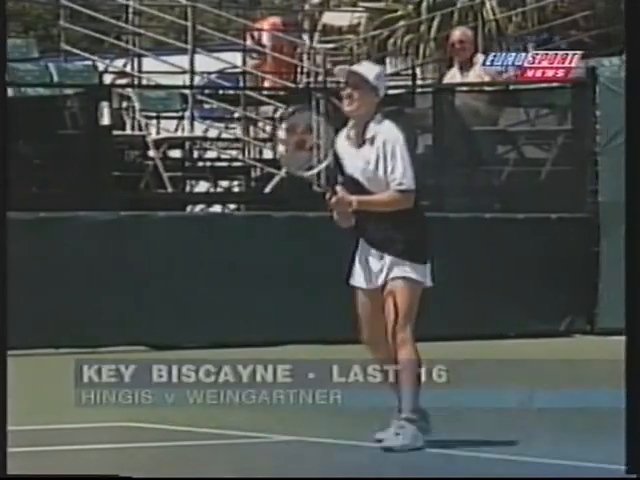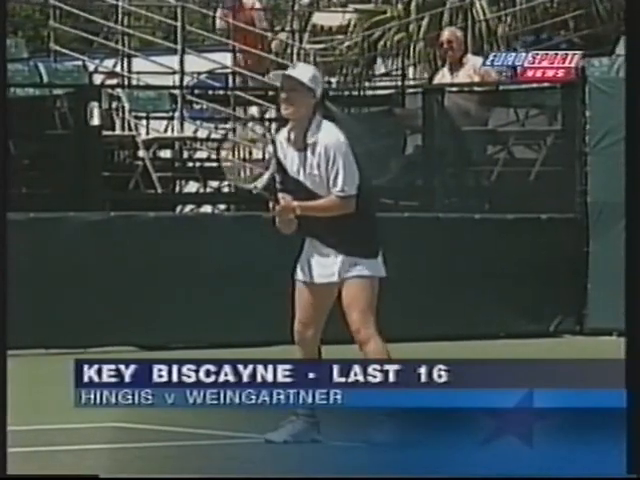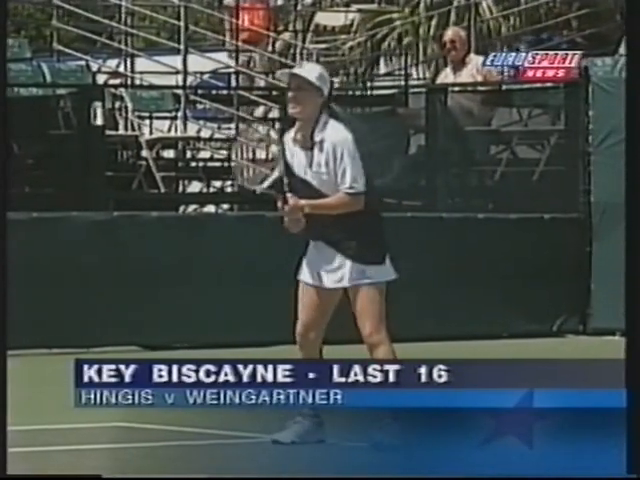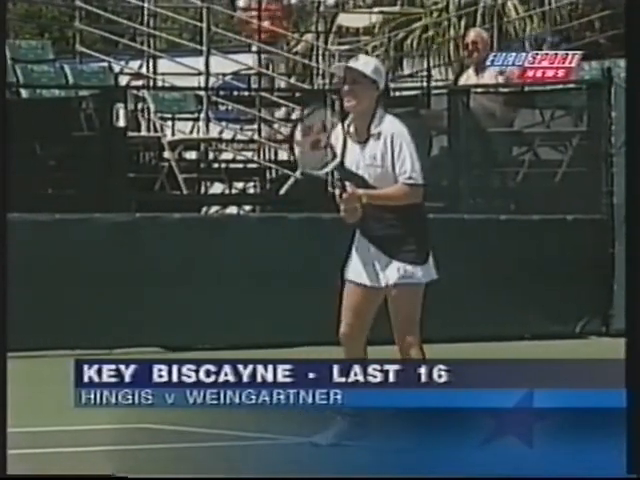
dt=1s
person 1, frame 1
left shoulder: (389, 136)
right shoulder: (342, 140)
left elbow: (405, 196)
left wrist: (355, 202)
right wrist: (342, 207)
left hip: (403, 247)
right hip: (370, 247)
left knee: (399, 333)
right knee: (373, 339)
left ankle: (409, 420)
right ankle: (411, 411)
person 1, frame 2
left shoulder: (331, 140)
right shoulder: (281, 140)
left elbow: (346, 202)
left wrist: (298, 208)
right wrist: (285, 212)
left hip: (353, 246)
right hip: (317, 246)
left knee: (363, 330)
right knee: (304, 335)
right ankle: (307, 417)
person 1, frame 3
left shoulder: (338, 138)
right shoulder: (288, 141)
left elbow: (355, 199)
left wrist: (306, 207)
right wrist: (293, 214)
left hip: (359, 247)
right hip: (321, 248)
left knee: (373, 335)
right knee: (305, 335)
right ankle: (312, 417)
person 1, frame 4
left shoulder: (394, 131)
right shoulder: (339, 134)
left elbow: (414, 190)
left wrist: (364, 197)
right wrist: (347, 206)
left hip: (404, 245)
right hip: (366, 244)
left knee: (406, 339)
right knee: (349, 335)
right ankle: (354, 415)
